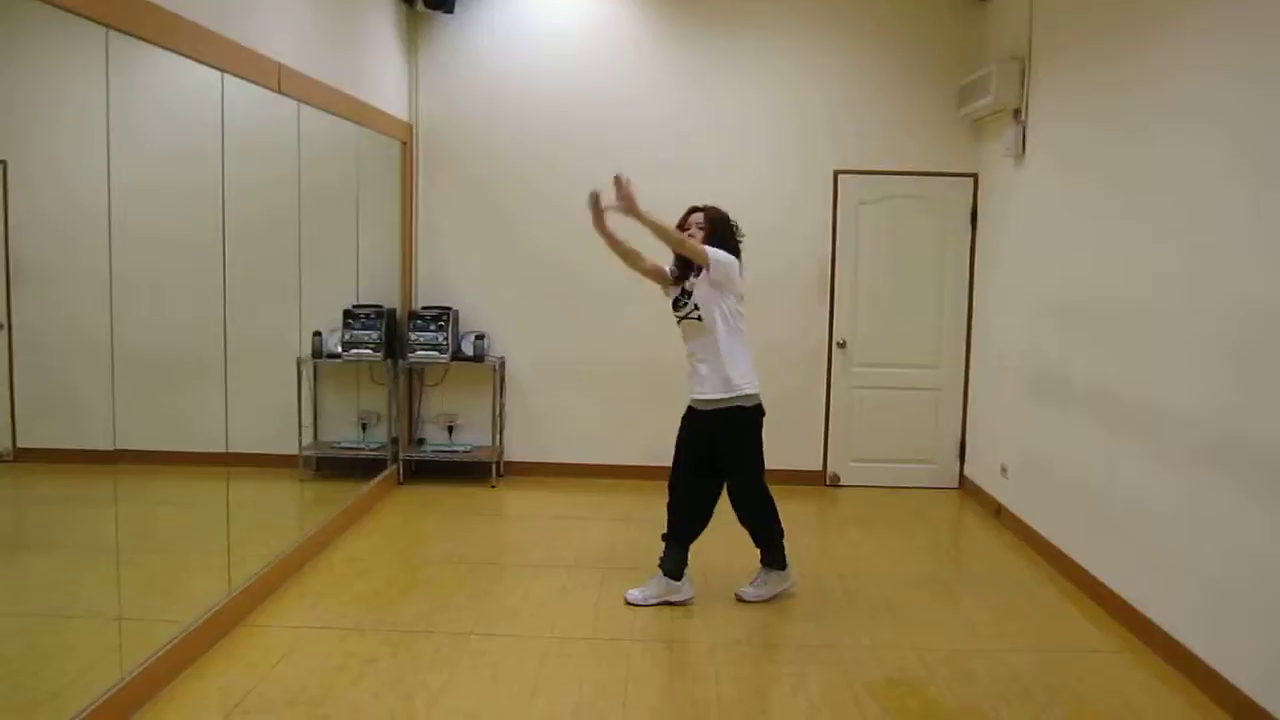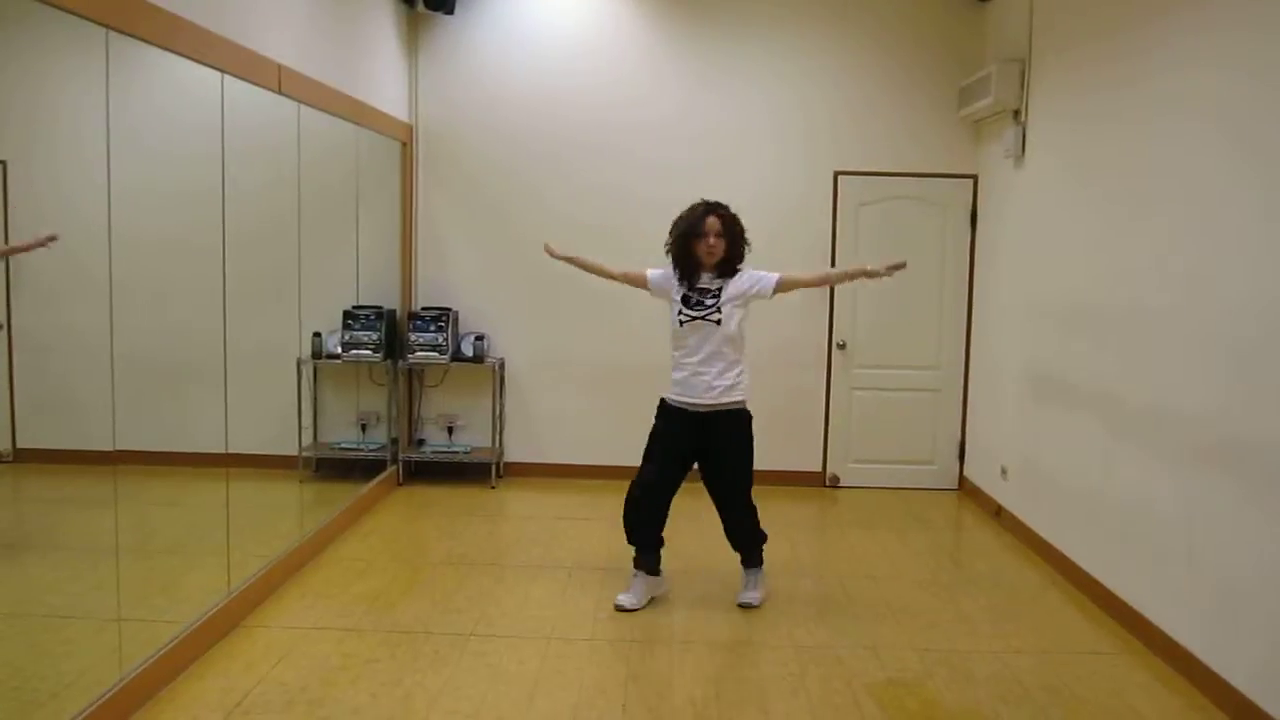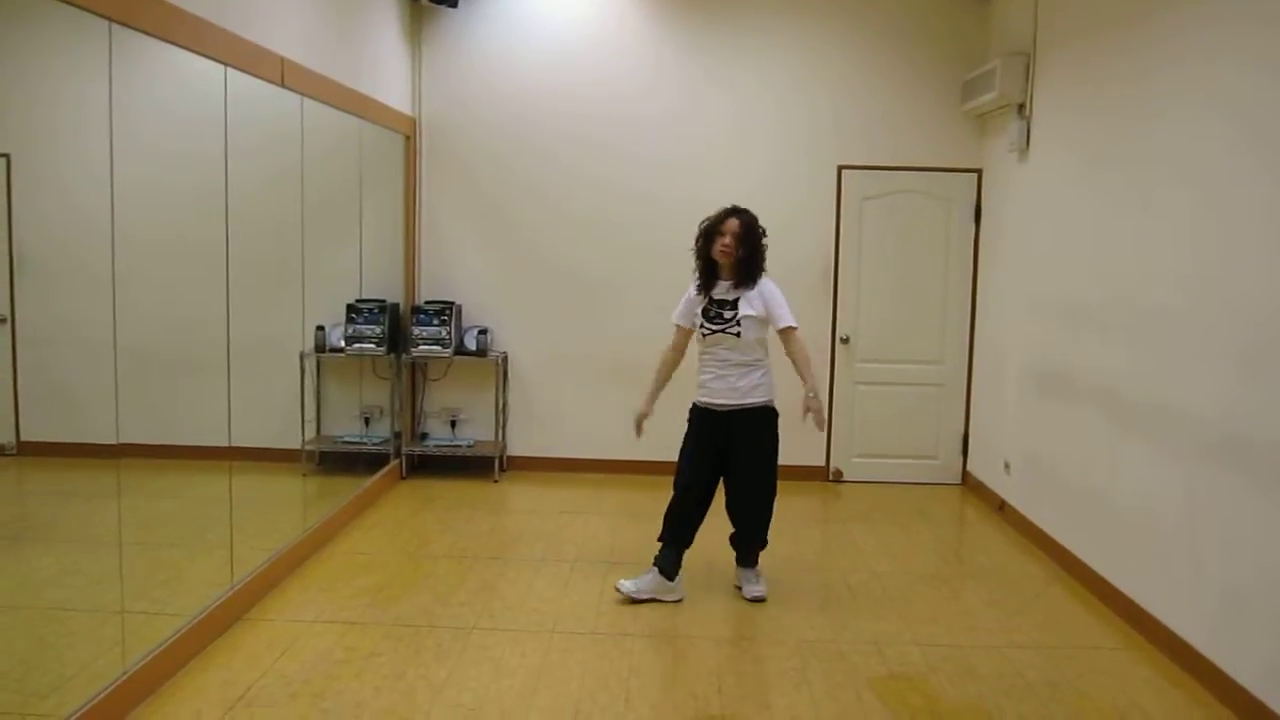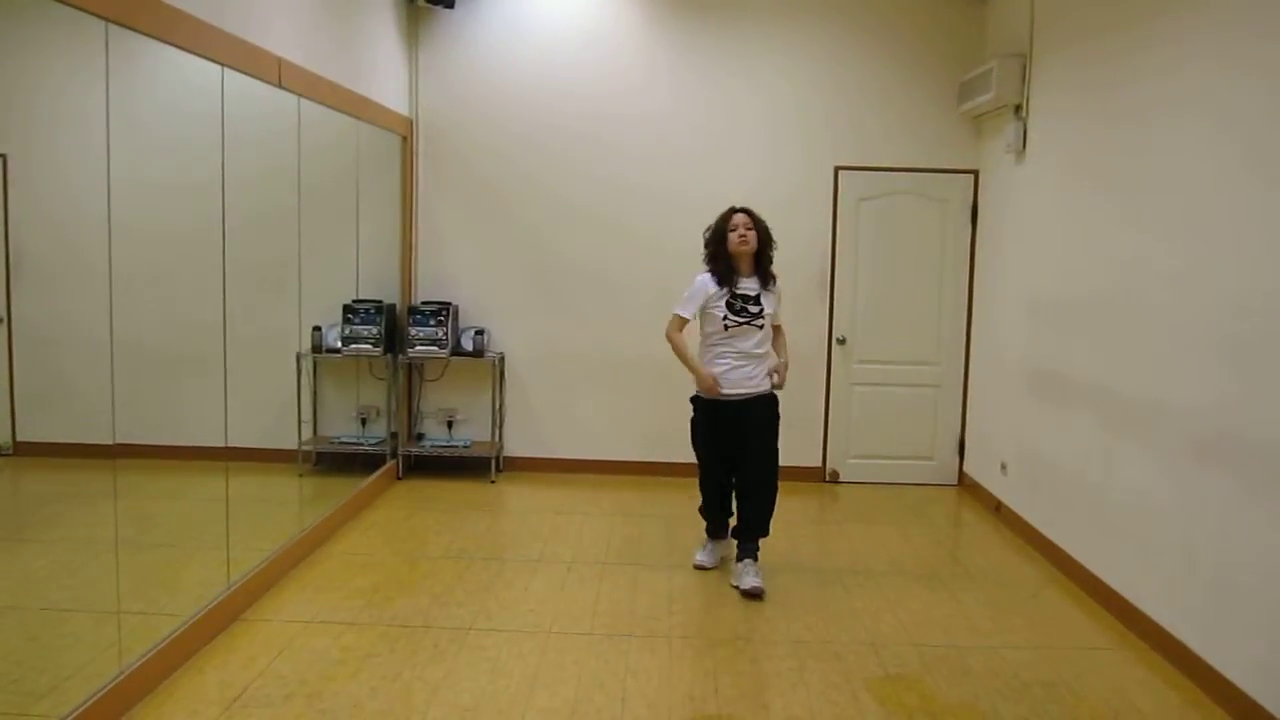
dt=0.7s
person 1, frame 1
left shoulder: (723, 267)
right shoulder: (678, 280)
left elbow: (687, 246)
right elbow: (644, 265)
left wrist: (637, 213)
right wrist: (604, 229)
left hip: (736, 405)
right hip: (701, 407)
left knee: (747, 493)
right knee: (685, 494)
left ankle: (775, 569)
right ankle: (673, 578)
person 1, frame 2
left shoulder: (745, 281)
right shoulder: (674, 278)
left elbow: (803, 280)
right elbow: (621, 276)
left wrist: (864, 272)
right wrist: (568, 258)
left hip: (726, 411)
right hip: (678, 408)
left knee: (735, 499)
right knee: (646, 492)
left ankle: (753, 572)
right ankle: (648, 573)
person 1, frame 3
left shoulder: (762, 290)
right shoulder: (699, 291)
left elbow: (792, 339)
right elbow: (676, 348)
left wrist: (811, 390)
right wrist: (650, 398)
left hip: (753, 411)
right hip: (708, 410)
left knee: (751, 495)
right knee: (689, 490)
left ankle: (748, 568)
right ankle: (664, 575)
person 1, frame 4
left shoulder: (770, 286)
right shoulder: (708, 284)
right elbow: (673, 329)
left wrist: (783, 361)
right wrist: (696, 370)
left hip: (759, 398)
right hip: (713, 398)
left knee: (759, 478)
right knee: (714, 474)
left ankle: (747, 559)
right ankle: (716, 537)
